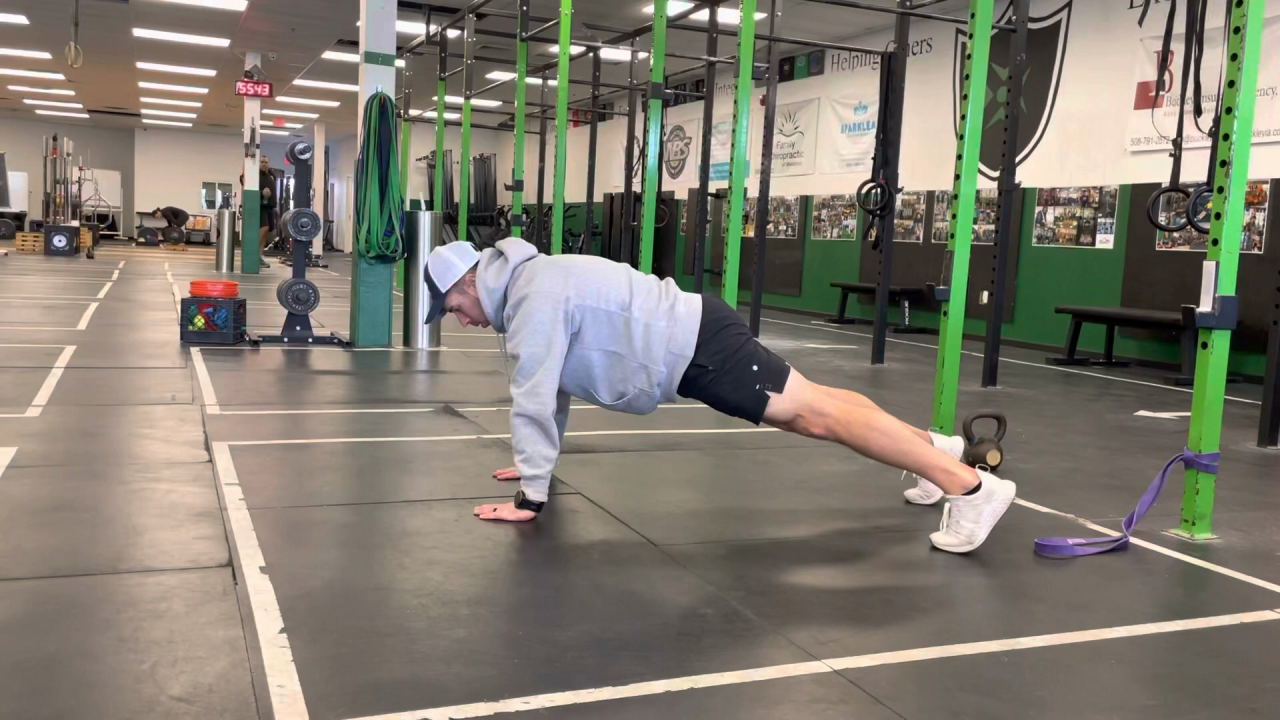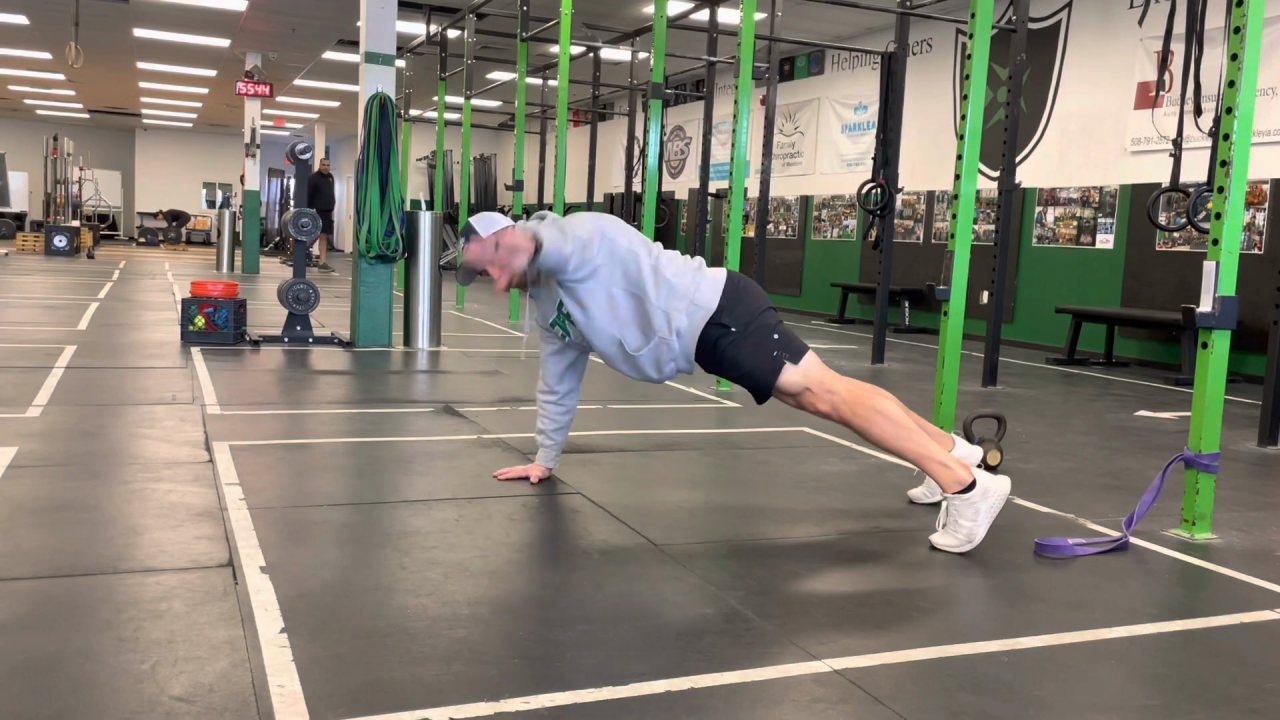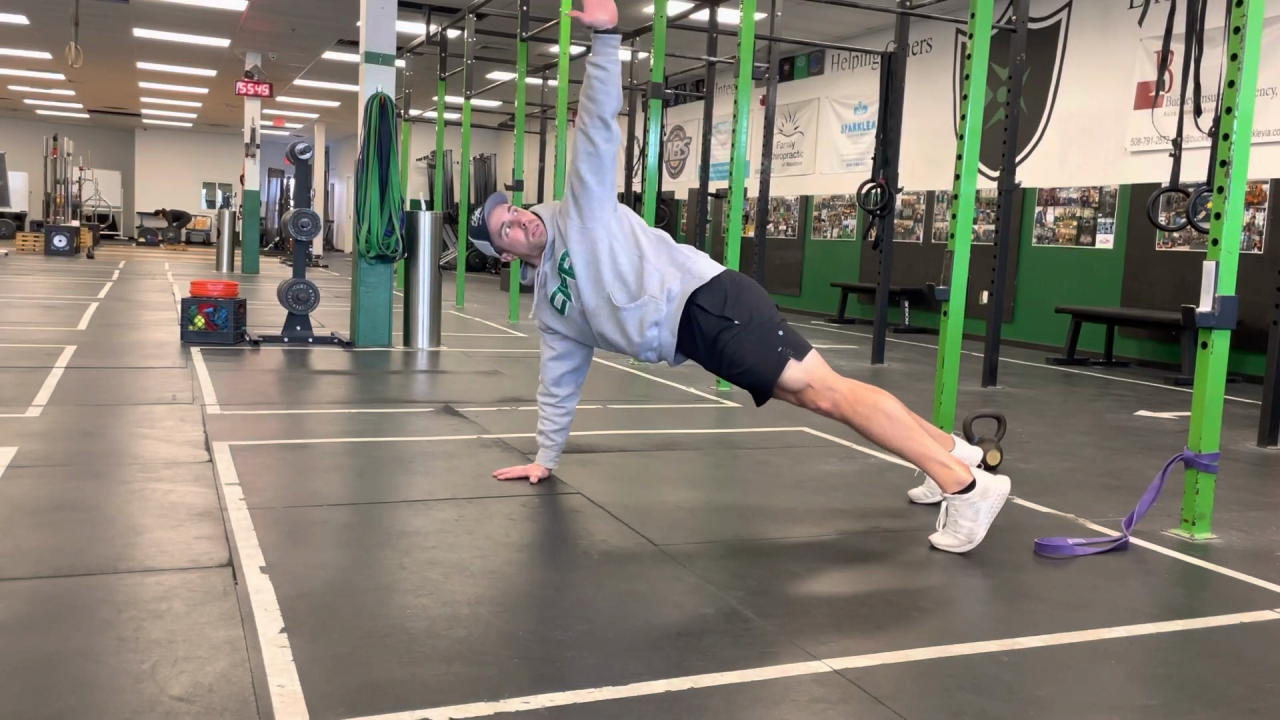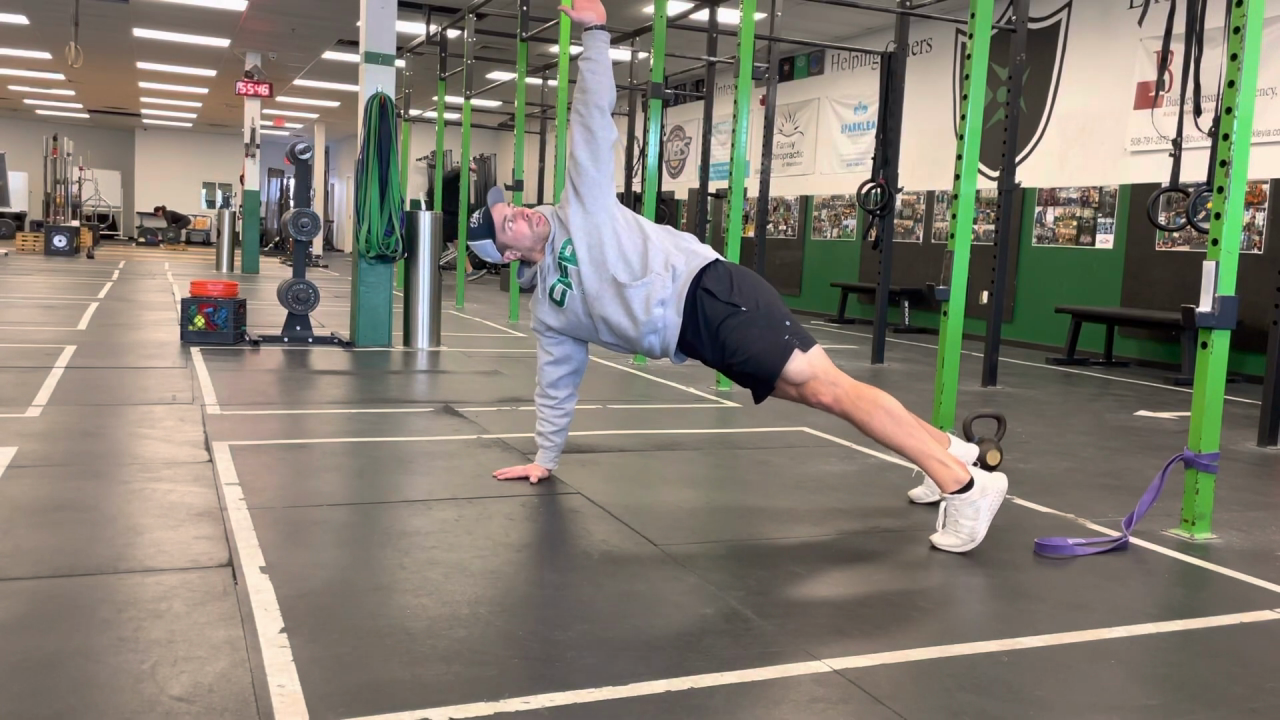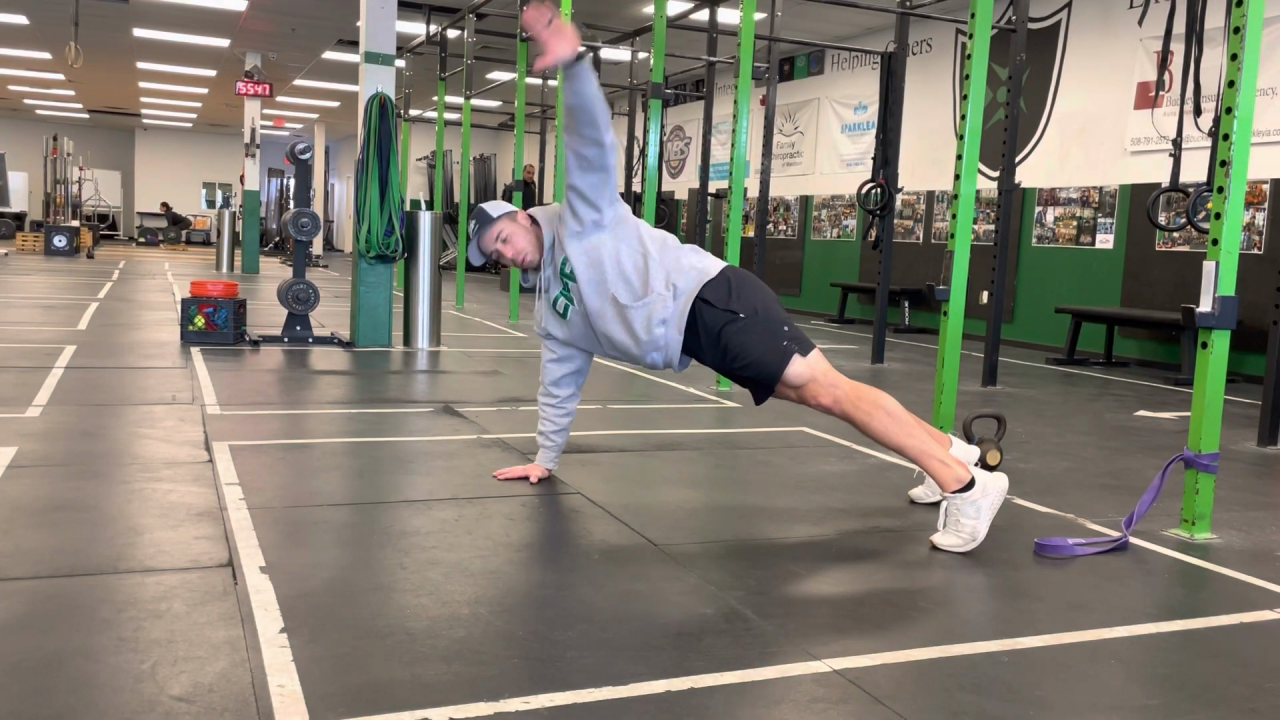
dt=1s
person 1, frame 1
left shoulder: (532, 297)
right shoulder: (528, 286)
left elbow: (534, 399)
right elbow: (555, 386)
left wrist: (530, 496)
right wrist: (536, 461)
left hip: (695, 346)
right hip: (691, 344)
left knee: (813, 414)
right knee: (810, 399)
left ankle: (970, 488)
right ankle: (933, 446)
person 1, frame 2
left shoulder: (575, 232)
right shoulder: (549, 302)
left elbow: (560, 243)
right elbow: (558, 378)
left wrist: (525, 245)
right wrist: (545, 458)
left hip: (715, 308)
right hip: (699, 335)
left knee: (825, 389)
right knee: (820, 389)
left ankle: (968, 484)
right ankle: (951, 453)
person 1, frame 3
left shoulder: (580, 211)
right shoulder: (549, 306)
left elbow: (598, 125)
right elbow: (559, 380)
right wrist: (545, 457)
left hip: (708, 301)
right hip: (694, 337)
left knee: (824, 389)
right knee: (815, 397)
left ankle: (966, 482)
right ankle: (950, 452)
person 1, frame 4
left shoulder: (581, 206)
right shoulder: (547, 308)
left elbow: (592, 116)
right elbow: (557, 382)
right wrist: (545, 457)
left hip: (710, 292)
right hip: (694, 336)
left knee: (826, 387)
right knee: (811, 395)
left ankle: (965, 483)
right ankle: (946, 452)
person 1, frame 5
left shoulder: (581, 210)
right shoulder: (551, 298)
left elbow: (591, 143)
right elbow: (563, 371)
left wrist: (572, 64)
right wrist: (544, 455)
left hip: (716, 299)
right hip: (709, 335)
left knee: (828, 390)
right knee: (817, 398)
left ankle: (967, 478)
right ankle: (943, 460)
